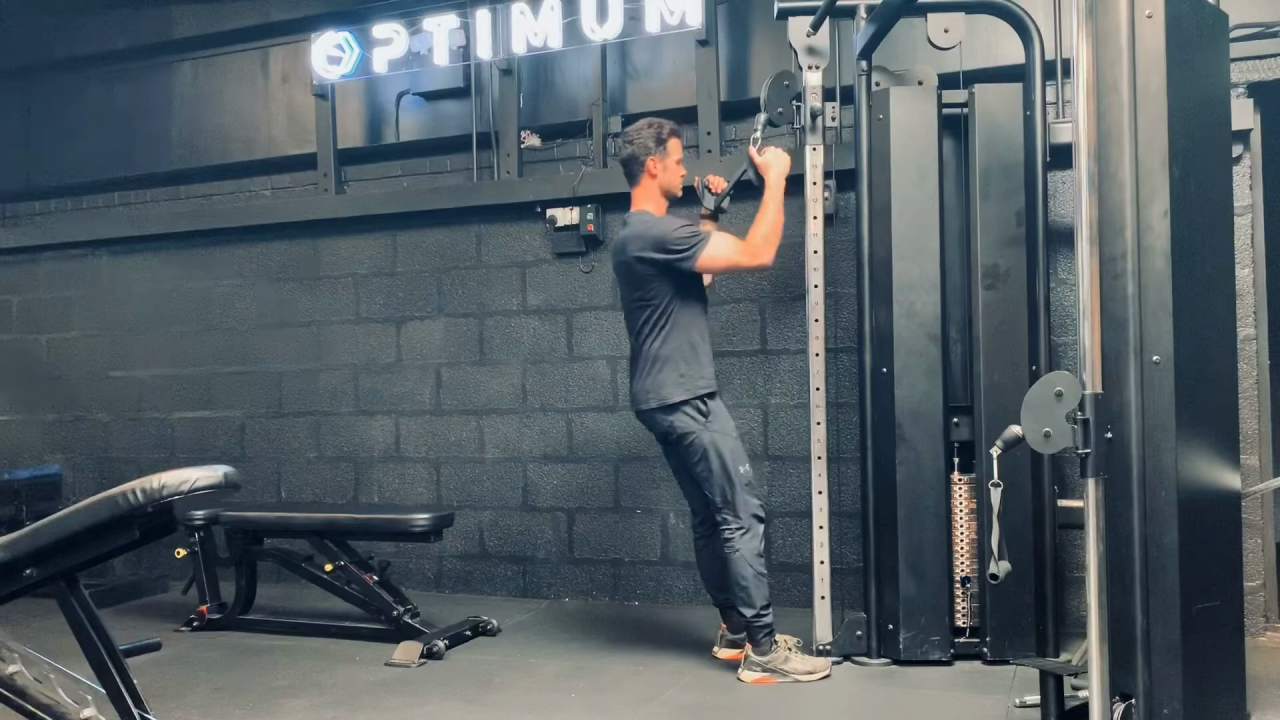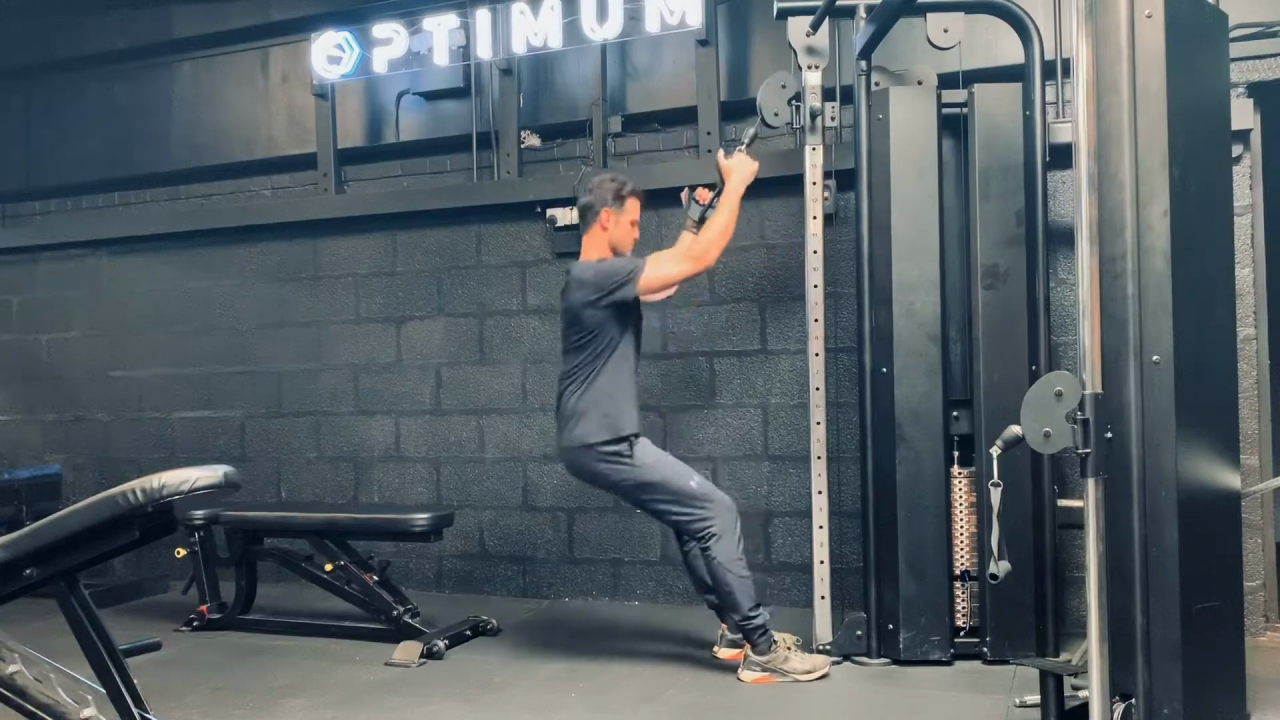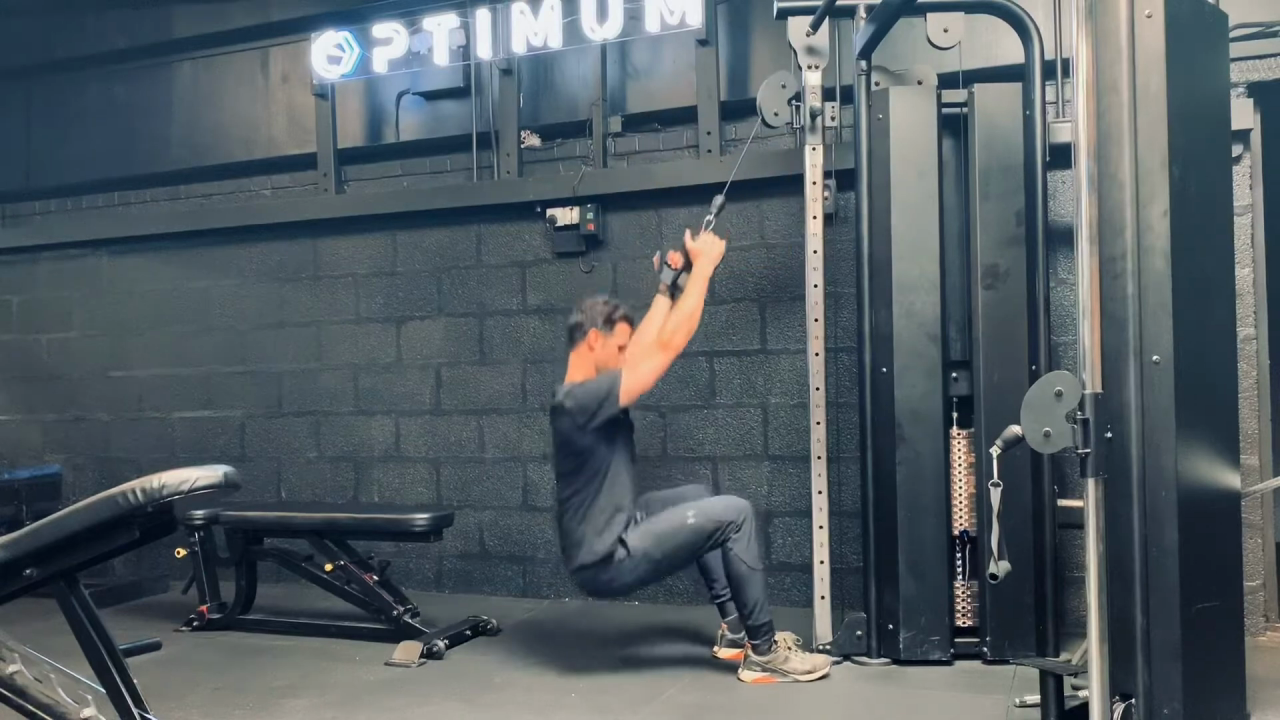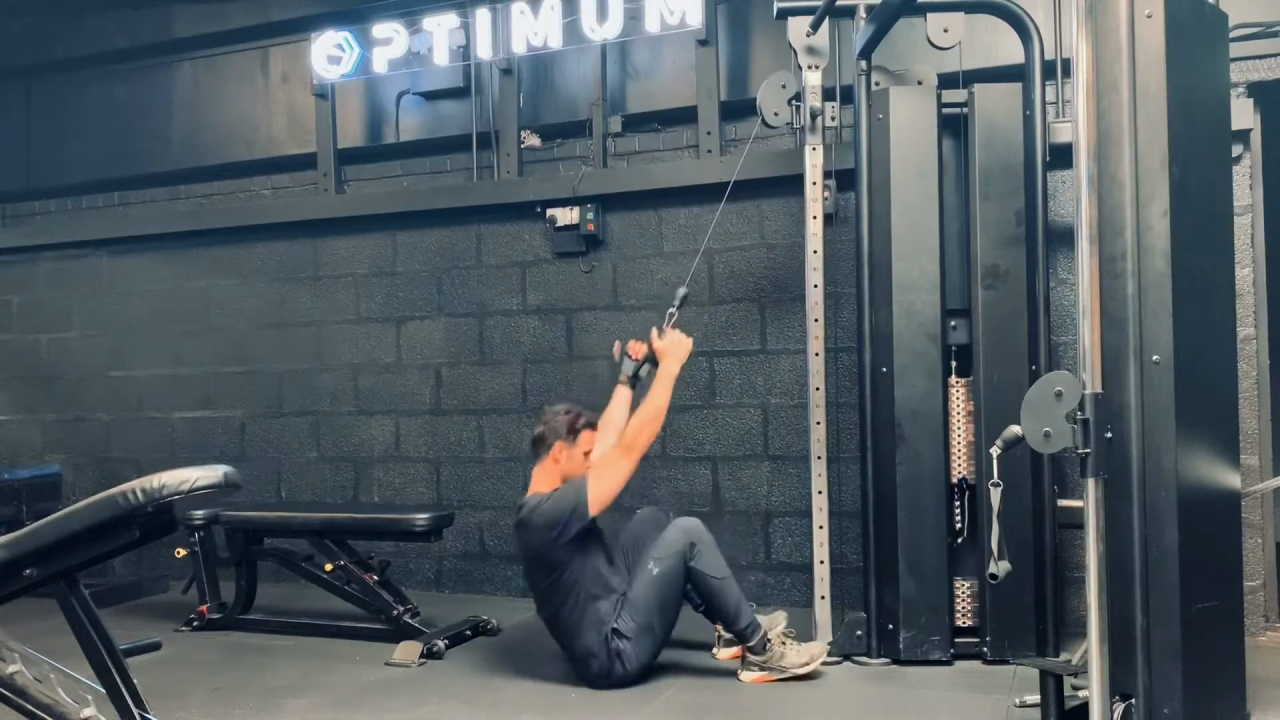
dt=0.4s
person 1, frame 1
left shoulder: (643, 234)
right shoulder: (654, 233)
left elbow: (699, 274)
right elbow: (758, 254)
left wrist: (710, 211)
right wrist: (774, 176)
left hip: (672, 397)
right hip: (682, 398)
left knee: (713, 517)
right knee: (741, 515)
left ankle: (735, 631)
right ankle: (764, 649)
person 1, frame 2
left shoulder: (600, 277)
right shoulder: (595, 276)
left elbow: (668, 278)
right elbow: (698, 260)
left wrist: (694, 219)
right wrist: (735, 183)
left hip: (603, 438)
right hip: (603, 441)
left knee: (694, 518)
right knee: (715, 514)
left ankle: (735, 630)
right ankle: (762, 650)
person 1, frame 3
left shoulder: (587, 390)
right shoulder: (581, 401)
left elbow: (649, 346)
right elbow: (668, 347)
left wrist: (668, 285)
right wrist: (703, 266)
left hip: (613, 530)
right hip: (607, 557)
left knee: (701, 504)
right knee: (735, 514)
left ankle: (735, 629)
right ankle: (764, 651)
person 1, frame 4
left shoulder: (548, 500)
right shoulder: (549, 513)
left elbow: (609, 441)
right elbow: (631, 448)
left wrist: (628, 377)
right wrist: (670, 364)
left hip: (603, 630)
right hip: (615, 655)
left knee: (651, 521)
right knee: (687, 532)
left ankle: (733, 628)
right ankle: (760, 651)
